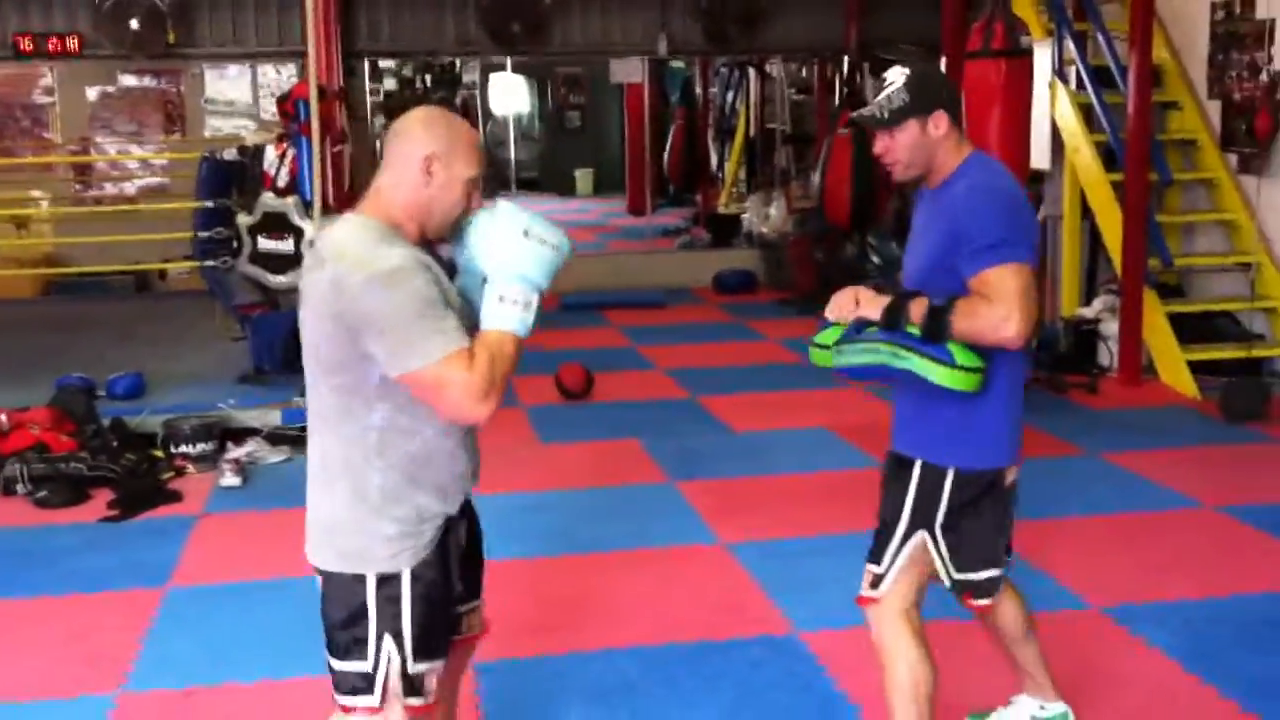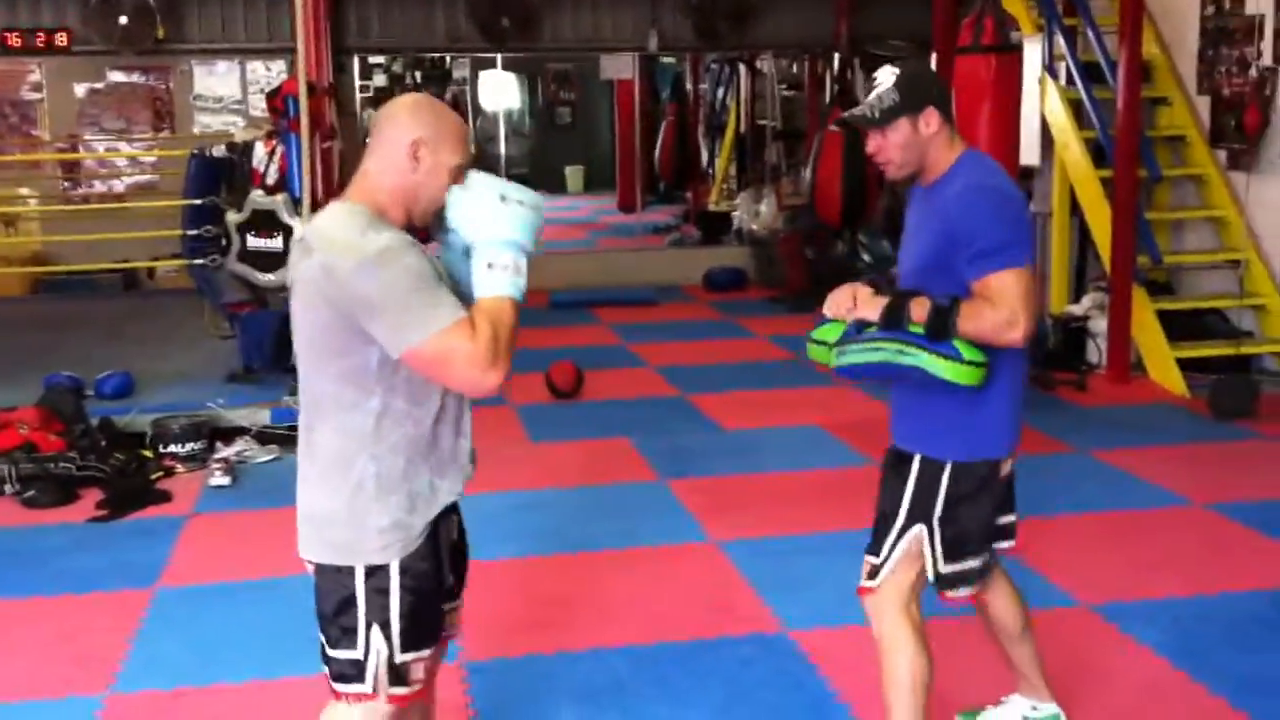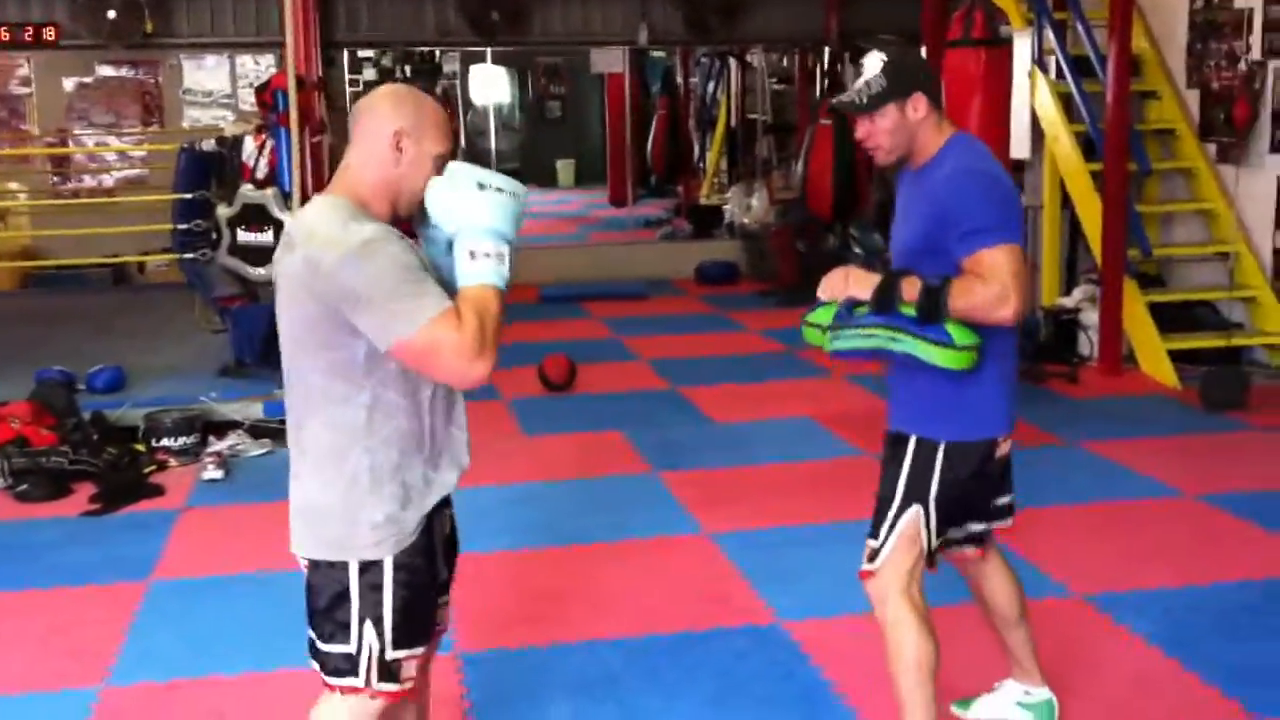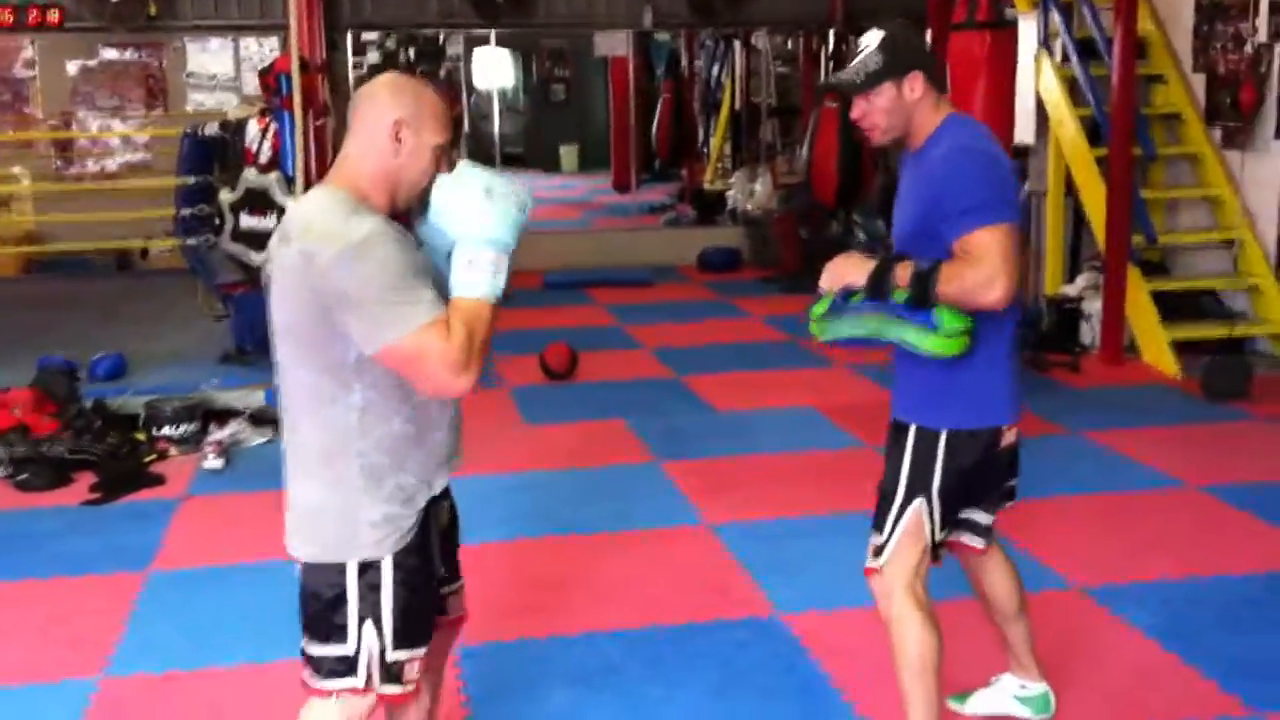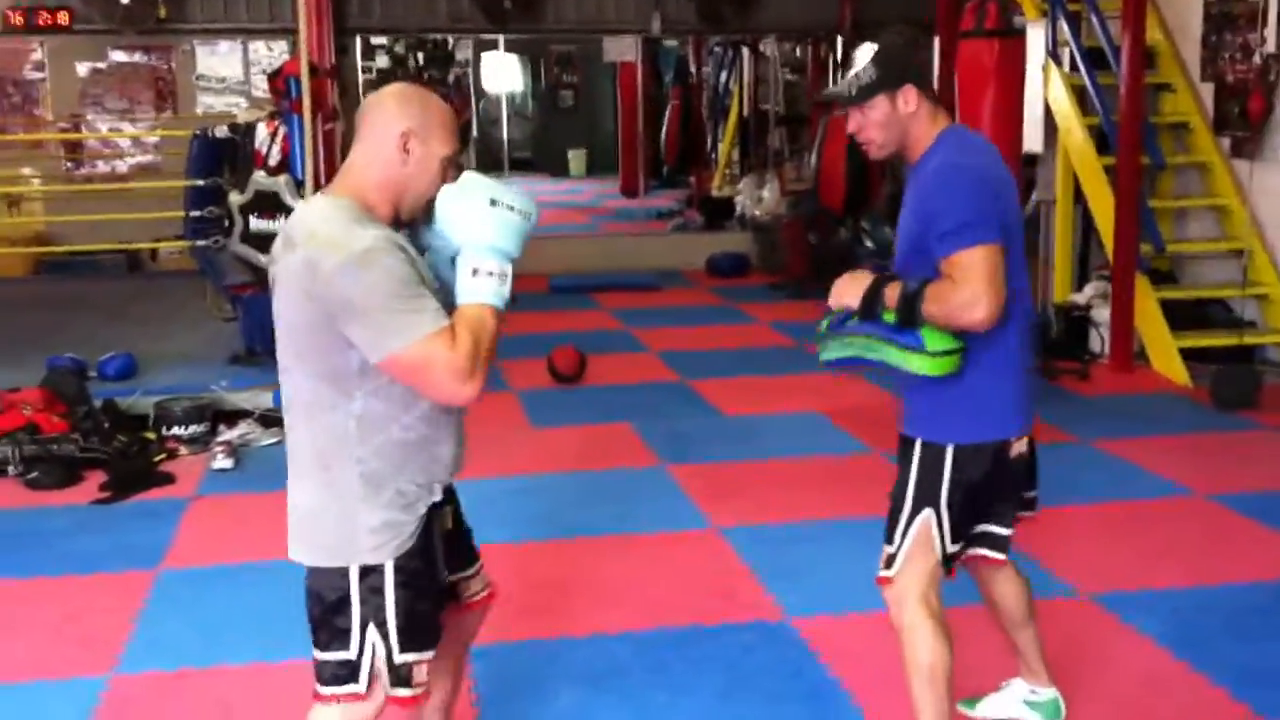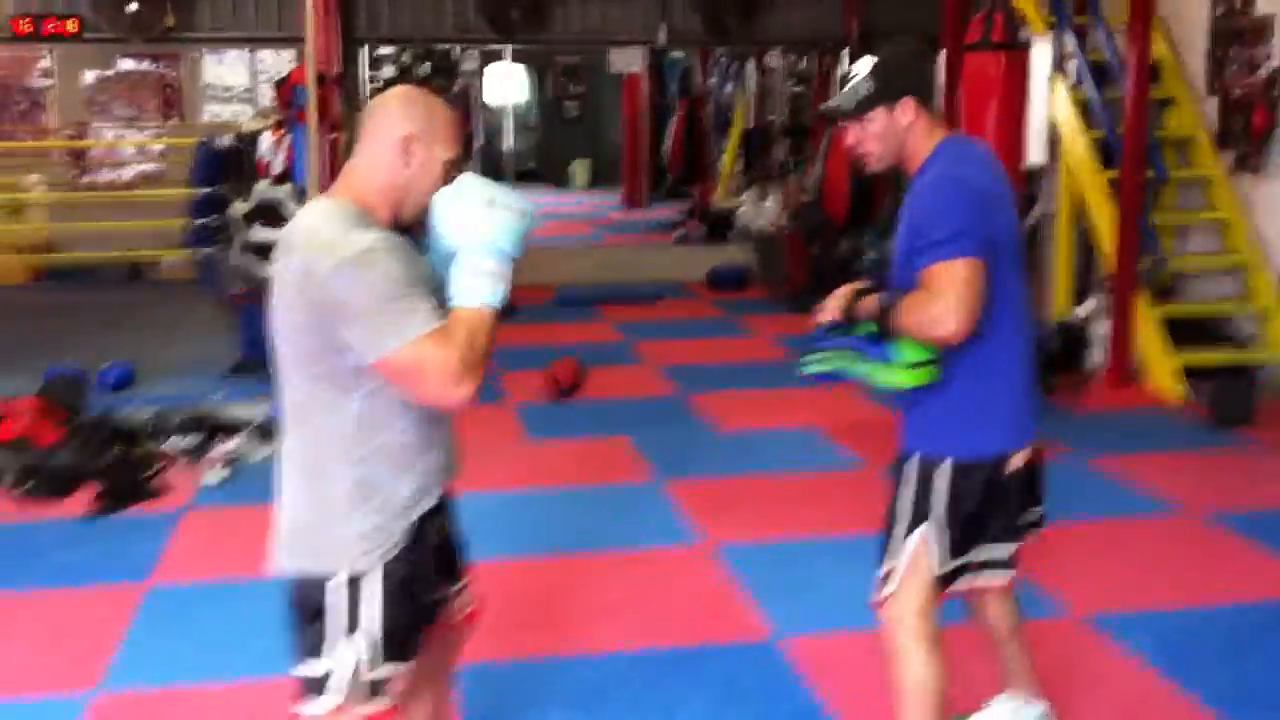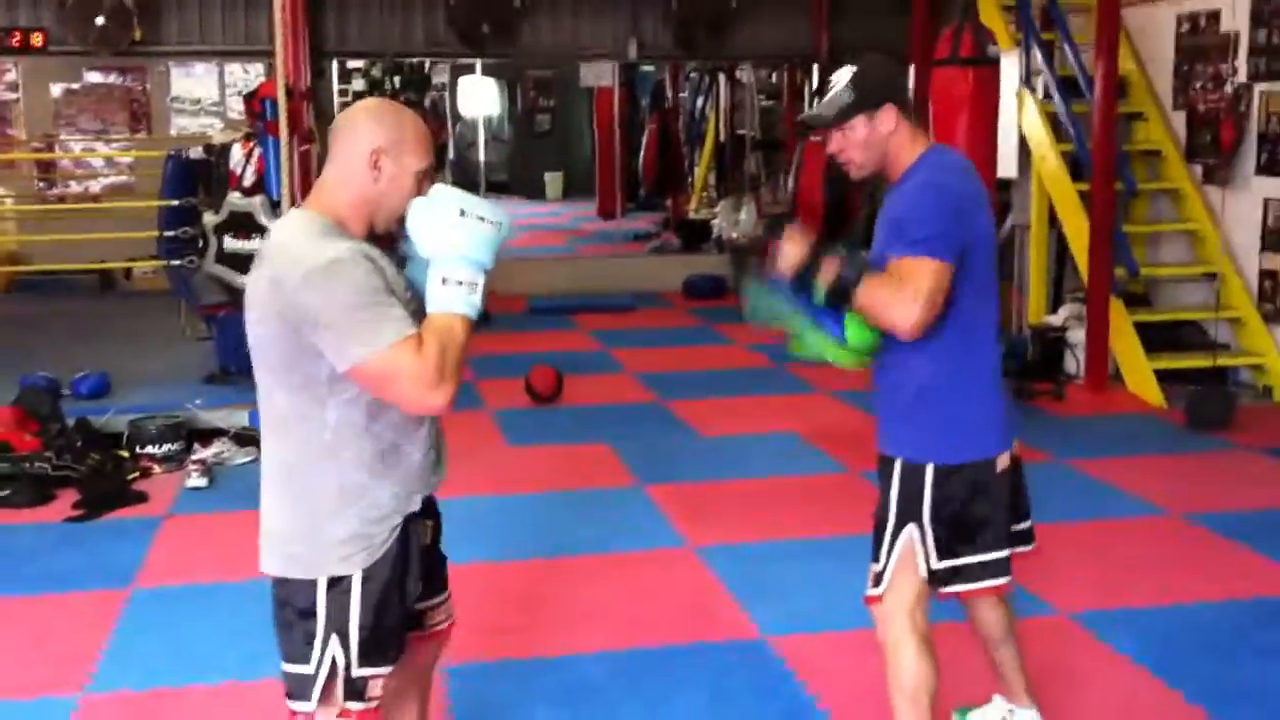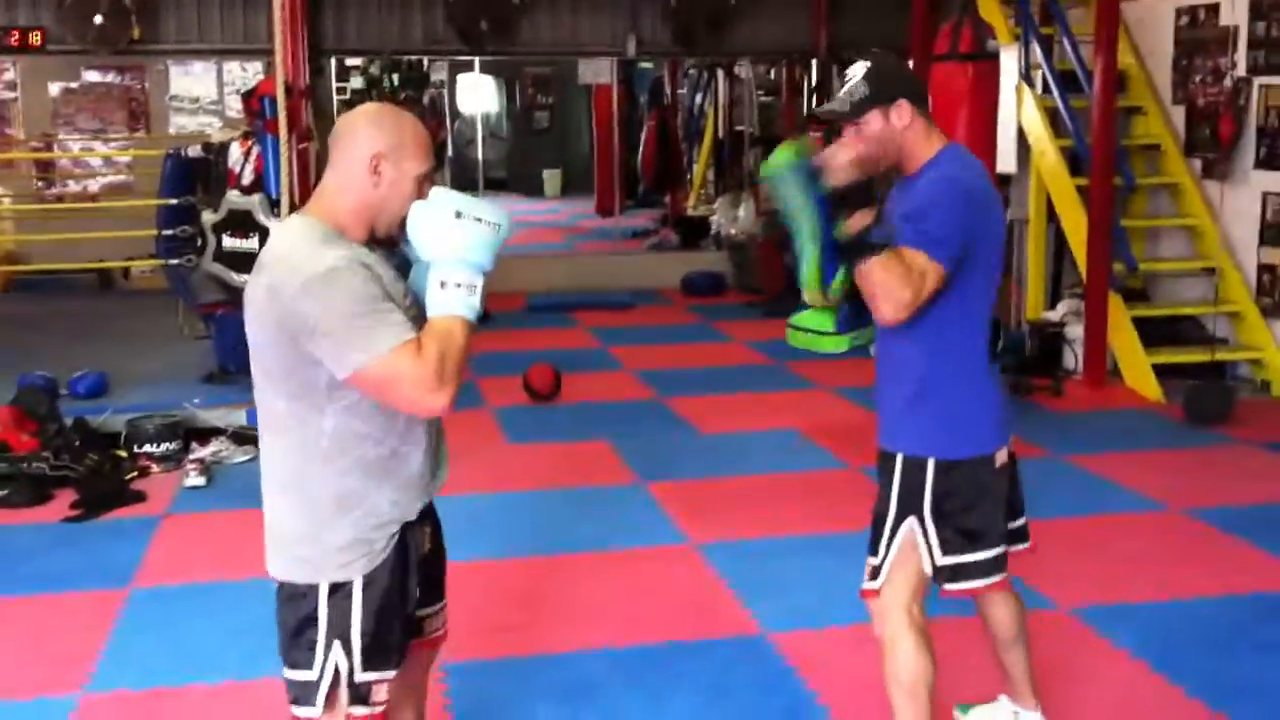
dt=0.1s
person 1, frame 1
left shoulder: (983, 198)
right shoulder: (938, 191)
left elbow: (1007, 318)
left wrist: (897, 309)
right wrist: (876, 301)
left hip: (953, 438)
right hip: (950, 428)
left knee: (888, 603)
right knee: (978, 576)
person 1, frame 2
left shoulder: (980, 197)
right shoulder: (931, 189)
left elbow: (1011, 321)
left wrist: (896, 308)
right wrist: (872, 298)
left hip: (953, 431)
right hip: (949, 423)
left knee: (887, 595)
right knee: (972, 567)
person 1, frame 3
left shoulder: (968, 181)
right shoulder: (923, 174)
left elbow: (1001, 298)
left wrist: (888, 287)
right wrist: (866, 282)
left hip: (946, 414)
right hip: (960, 406)
left knee: (890, 580)
right knee: (971, 546)
person 1, frame 4
left shoulder: (963, 160)
right shoulder: (926, 153)
left elbow: (991, 281)
left wrist: (883, 272)
right wrist: (865, 269)
left hip: (949, 403)
right hip: (966, 395)
left knee: (894, 575)
right knee: (971, 539)
person 1, frame 5
left shoulder: (953, 176)
right shoulder: (950, 160)
left elbow: (976, 304)
left wrist: (883, 293)
right wrist: (883, 283)
left hip: (958, 414)
right hip: (988, 406)
left knee: (910, 587)
right knee: (982, 551)
person 1, frame 6
left shoulder: (948, 187)
right shoulder: (957, 166)
left elbow: (948, 317)
left wrist: (861, 305)
right wrist: (870, 298)
left hip: (956, 430)
right hip: (992, 420)
left knee: (905, 606)
right knee: (979, 572)
person 1, frame 7
left shoulder: (933, 195)
right shoulder: (929, 181)
left elbow: (908, 312)
right wrist: (843, 282)
left hip: (936, 436)
right hip: (971, 425)
left knee: (897, 605)
right knee: (974, 578)
person 1, frame 8
left shoulder: (948, 189)
right shoulder: (929, 180)
left elbow: (893, 301)
left wrist: (851, 205)
right wrist: (845, 286)
left hip: (937, 429)
right hip: (969, 420)
left knee: (892, 599)
right knee: (982, 574)
person 2, frame 1
left shoulder: (365, 244)
right shoulder: (381, 269)
left elbow: (440, 352)
right elbow: (469, 397)
left wrist: (483, 279)
right wrist: (514, 293)
left hip: (421, 509)
right hip: (384, 530)
left knee: (445, 656)
person 2, frame 2
left shoulder: (353, 233)
right shoulder: (372, 253)
left elbow: (434, 338)
right elbow: (479, 367)
left wrist: (473, 255)
right wrist: (503, 258)
left hip: (408, 499)
right hip: (375, 522)
left knee: (419, 660)
person 2, frame 3
left shoulder: (335, 227)
right shoulder: (358, 247)
left elbow: (421, 326)
right elbow: (469, 358)
left wrist: (454, 241)
right wrist: (485, 244)
left hip: (402, 493)
right hip: (369, 514)
left knee: (410, 656)
person 2, frame 4
left shoulder: (331, 219)
right shoulder: (355, 242)
left elbow: (416, 329)
right elbow: (452, 367)
left wrist: (453, 245)
right wrist: (482, 255)
left hip: (395, 490)
right hip: (364, 512)
left knee: (429, 634)
person 2, frame 5
left shoulder: (339, 227)
right shoulder: (356, 252)
left elbow: (422, 341)
right elbow: (457, 377)
left wrist: (458, 255)
right wrist: (486, 264)
left hip: (406, 492)
right hip: (367, 517)
left knee: (460, 606)
person 2, frame 6
left shoulder: (341, 231)
right shoulder: (352, 254)
left elbow: (418, 341)
right elbow: (450, 378)
left wrist: (460, 258)
right wrist: (483, 264)
left hip: (399, 502)
right hip: (356, 526)
left knee: (438, 632)
person 2, frame 7
left shoulder: (335, 246)
right shoulder: (324, 264)
left elbow: (401, 349)
right elbow: (427, 386)
left wrist: (436, 267)
right wrist: (459, 273)
left hip: (391, 508)
right hip: (344, 534)
left knee: (414, 648)
person 2, frame 8
left shoulder: (335, 251)
right shoulder: (321, 271)
left elbow: (399, 352)
right elbow: (428, 388)
left wrist: (434, 273)
right wrist: (458, 276)
left hip: (390, 514)
right hip: (344, 540)
left knee: (409, 656)
